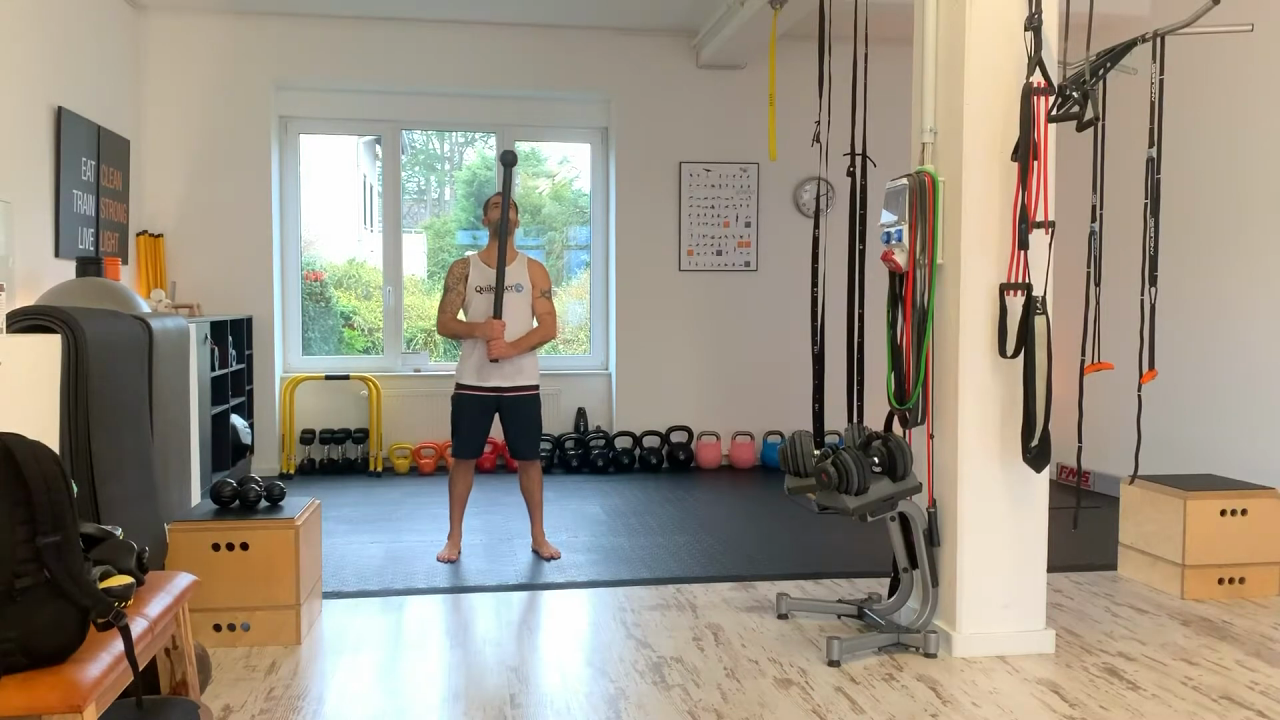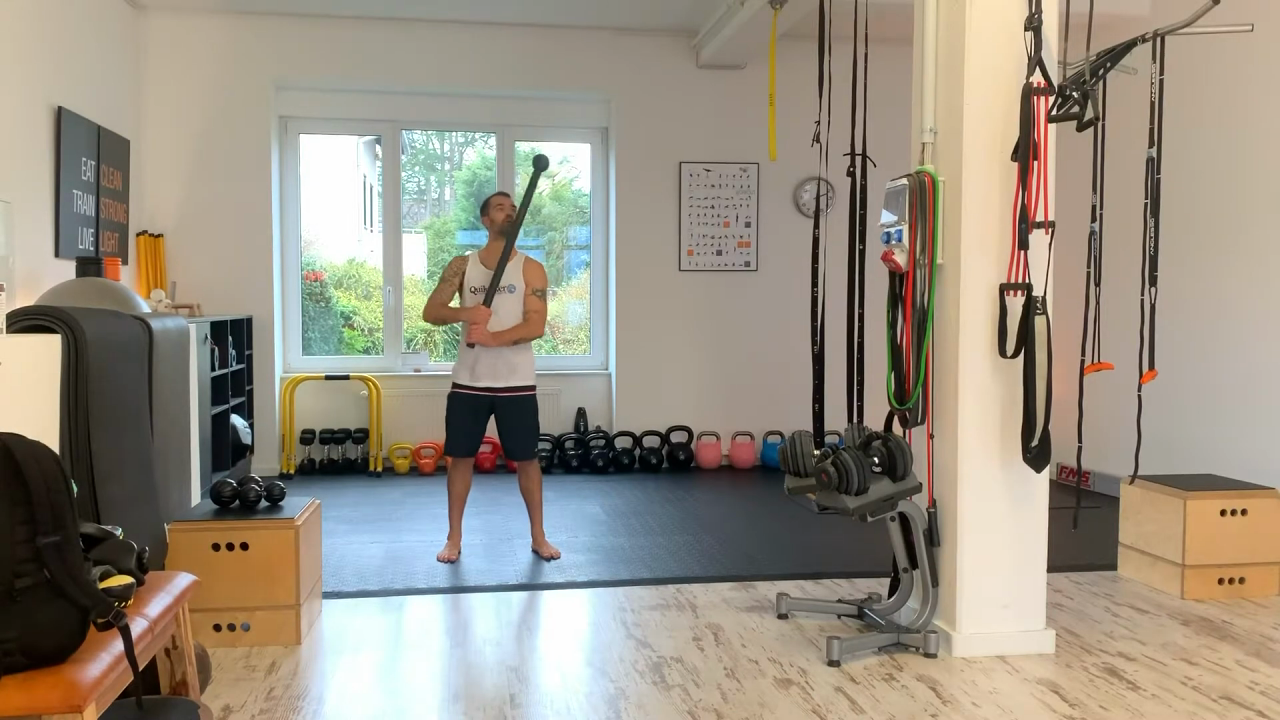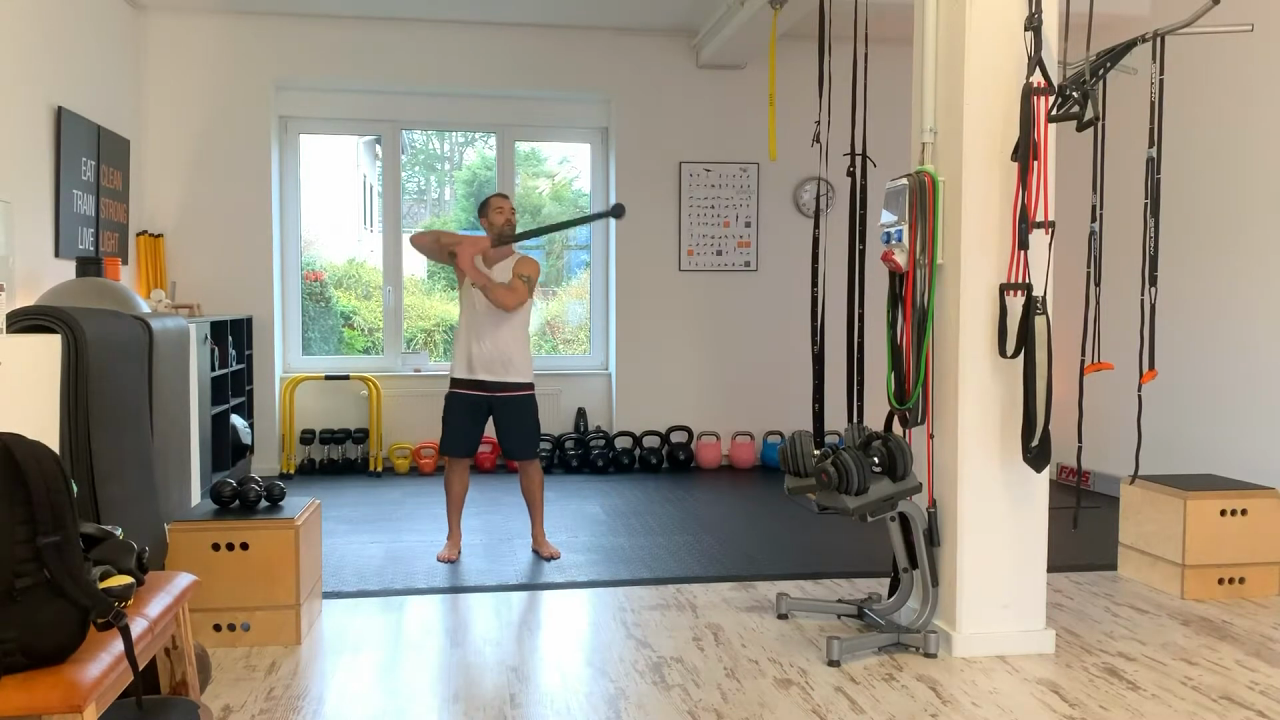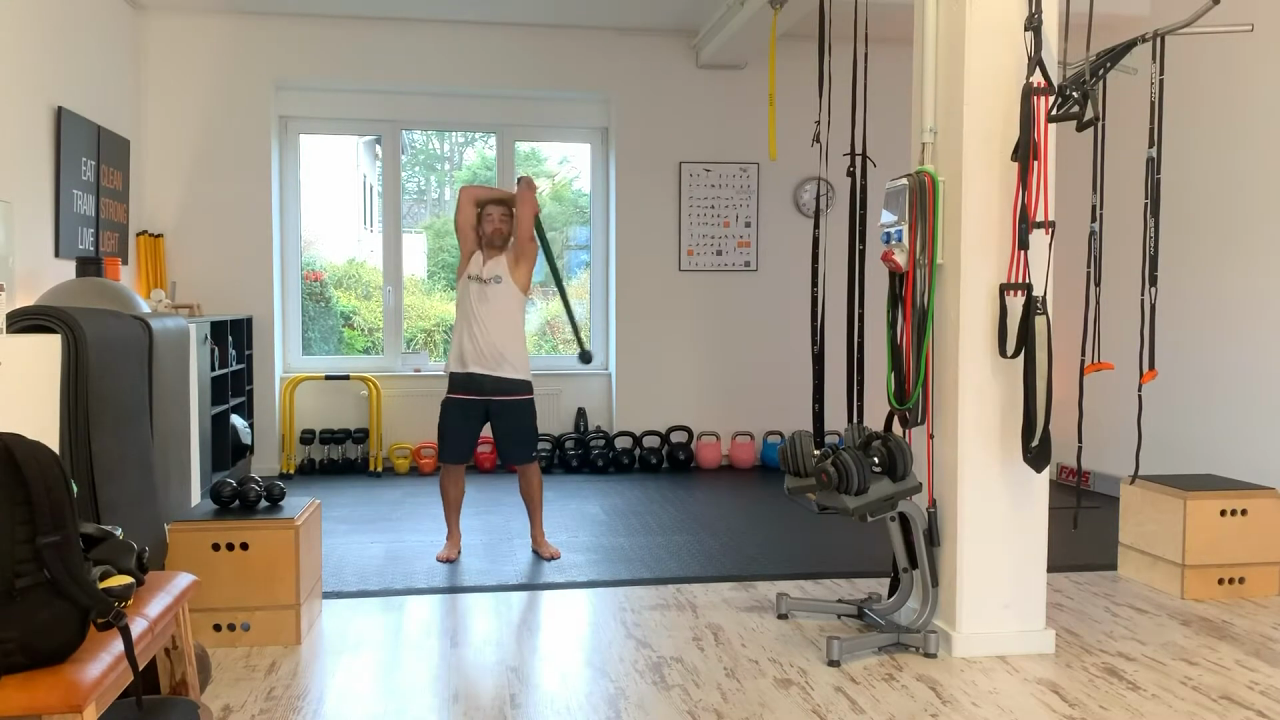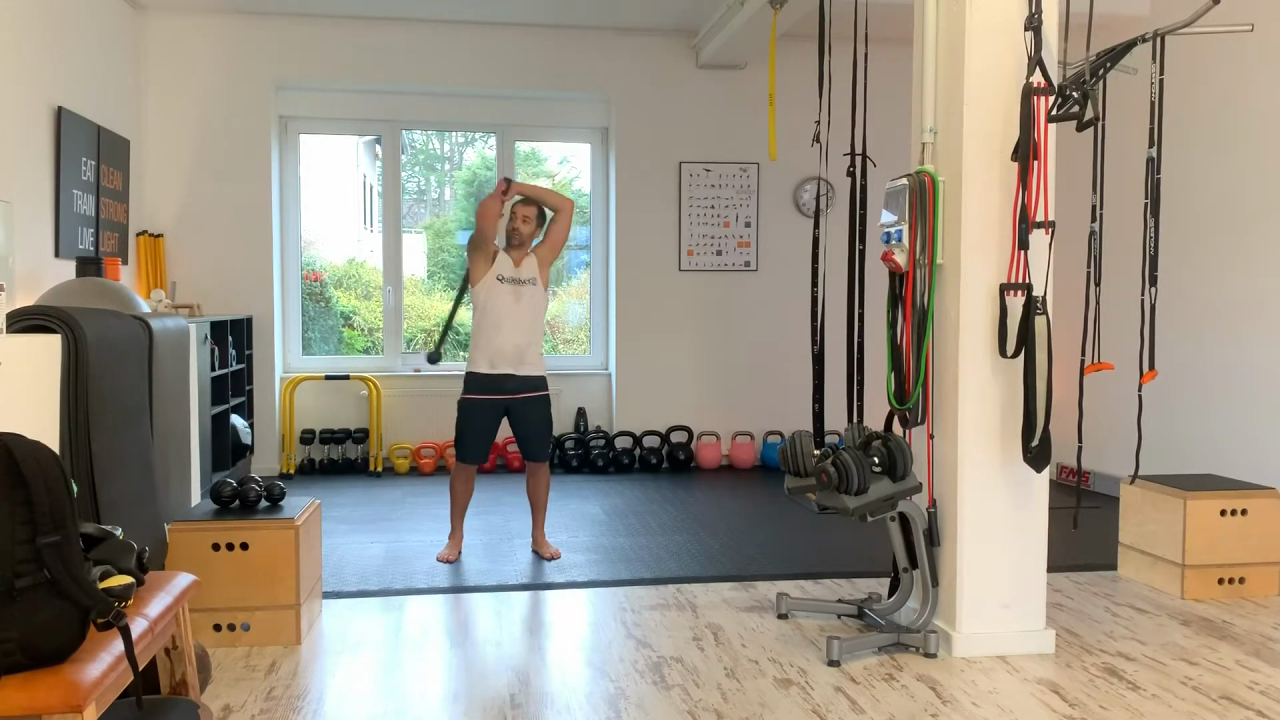
dt=0.3s
person 1, frame 1
left shoulder: (534, 270)
right shoulder: (463, 268)
left elbow: (548, 326)
right elbow: (444, 323)
left wrist: (511, 347)
right wrist: (478, 329)
left hip: (521, 383)
right hip: (473, 383)
left knee: (529, 459)
right knee: (464, 459)
left ankle: (538, 536)
right ankle: (454, 537)
person 1, frame 2
left shoulder: (531, 269)
right shoulder: (462, 266)
left elbow: (535, 327)
right elbow: (430, 313)
left wrist: (490, 336)
right wrist: (464, 313)
left hip: (517, 383)
right hip: (469, 382)
left knee: (526, 459)
right knee: (461, 457)
left ankle: (538, 536)
right ankle: (454, 537)
person 1, frame 3
left shoulder: (526, 265)
right shoulder: (464, 254)
left elbow: (509, 301)
right elbow: (418, 240)
left wrist: (473, 270)
right wrist: (462, 243)
left hip: (514, 382)
right hip: (467, 379)
left knee: (527, 458)
right knee: (457, 457)
left ankle: (538, 535)
right ankle: (454, 537)
person 1, frame 4
left shoulder: (519, 259)
right shoulder: (469, 256)
left elbow: (528, 201)
right elbow: (467, 194)
left wrist: (523, 194)
right wrist: (507, 195)
left hip: (511, 382)
right hip: (465, 380)
left knee: (525, 462)
right knee: (452, 462)
left ankle: (538, 536)
right ankle: (453, 538)
person 1, frame 5
left shoulder: (541, 260)
right shoulder: (484, 256)
left elbow: (566, 207)
right elbow: (485, 216)
left wrist: (519, 187)
right wrist: (501, 194)
left hip: (530, 382)
right hip: (484, 379)
left knee: (538, 460)
right knee: (466, 461)
left ankle: (538, 536)
right ankle: (455, 536)
